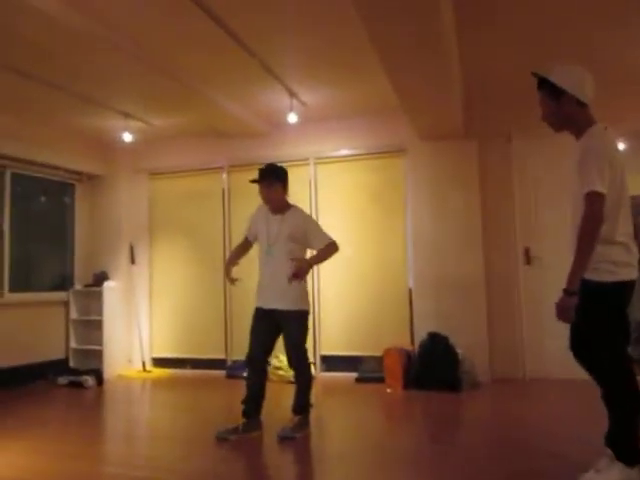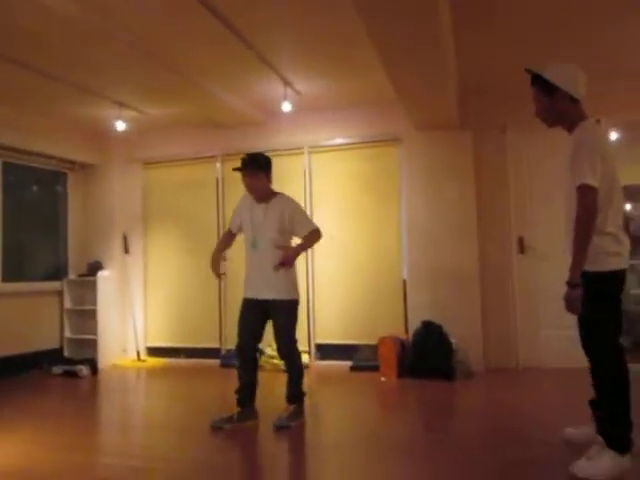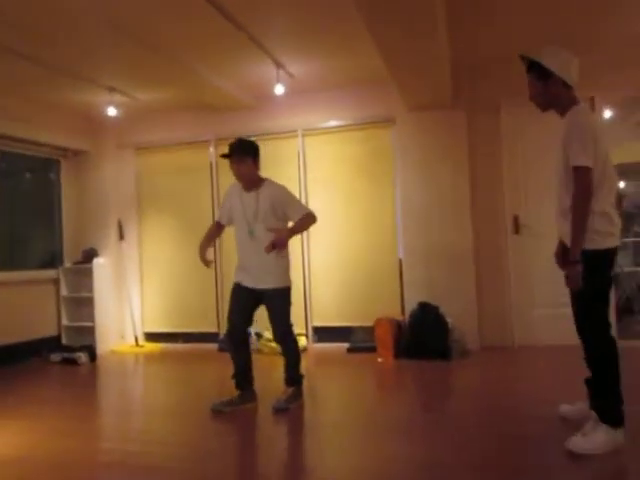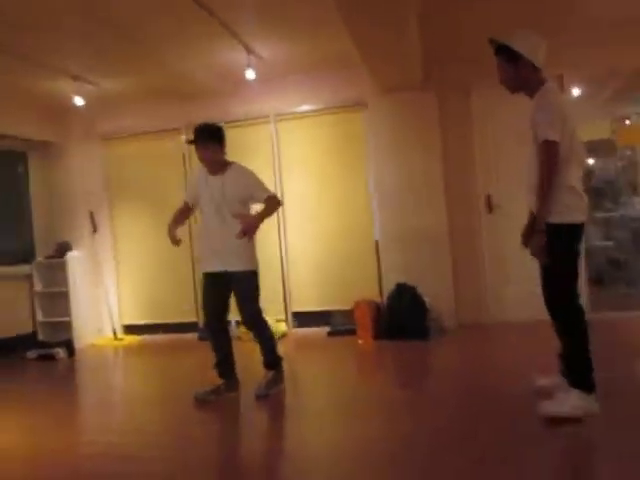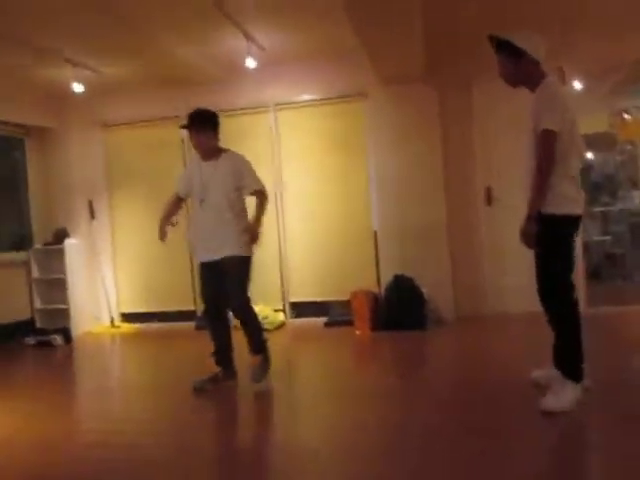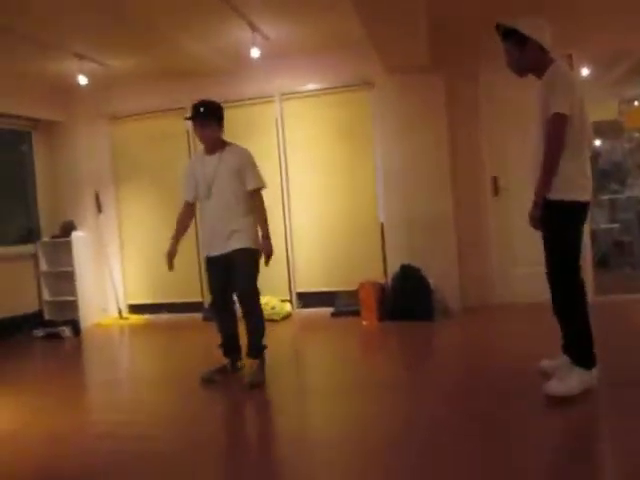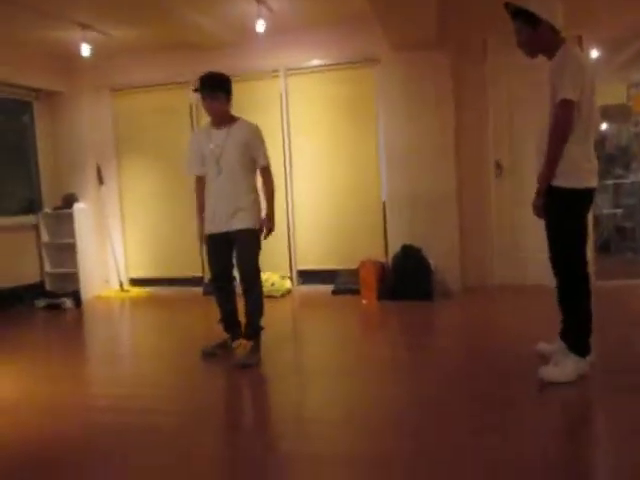
dt=0.2s
person 1, frame 1
left shoulder: (594, 145)
right shoulder: (595, 141)
left elbow: (594, 218)
left wrist: (571, 287)
left hip: (607, 274)
right hip: (604, 272)
right knee: (586, 349)
person 1, frame 2
left shoulder: (585, 139)
right shoulder: (586, 136)
left elbow: (588, 211)
left wrist: (576, 278)
left hip: (601, 266)
right hip: (598, 264)
left knee: (604, 353)
right knee: (597, 350)
right ankle: (604, 425)
person 1, frame 3
left shoulder: (577, 121)
right shoulder: (576, 120)
left elbow: (583, 193)
left wrist: (575, 254)
right wrist: (566, 243)
left hip: (593, 244)
right hip: (587, 242)
left knee: (594, 328)
right knee: (588, 327)
left ankle: (610, 423)
right ankle: (598, 402)
person 1, frame 4
left shoulder: (546, 101)
right shoulder: (544, 101)
left elbow: (549, 169)
left wrist: (541, 228)
right wrist: (533, 221)
left hip: (560, 218)
right hip: (557, 217)
left knee: (561, 299)
right knee: (558, 297)
left ankle: (583, 389)
right ankle: (572, 374)
person 1, frame 5
left shoulder: (548, 93)
right shoulder: (545, 95)
left elbow: (547, 159)
left wrist: (531, 216)
right wrist: (535, 213)
left hip: (557, 210)
right hip: (556, 209)
left knee: (556, 291)
right knee: (553, 290)
left ankle: (573, 377)
right ankle: (564, 366)
person 1, frame 6
left shoulder: (557, 77)
right shoulder: (553, 80)
left elbow: (555, 142)
left wrist: (538, 199)
right wrist: (544, 198)
left hip: (564, 196)
right hip: (563, 196)
left knee: (564, 279)
right knee: (561, 278)
left ankle: (583, 364)
right ankle: (574, 354)
person 1, frame 7
left shoulder: (569, 60)
right shoulder: (560, 64)
left elbow: (562, 127)
left wrist: (543, 185)
right wrist: (547, 183)
left hip: (570, 183)
right hip: (564, 182)
left knee: (569, 265)
right knee: (563, 264)
left ankle: (578, 352)
right ankle: (570, 340)
person 2, frame 1
left shoulder: (301, 219)
right shoulder: (260, 214)
left elbow: (331, 247)
right elbow: (248, 240)
left wrist: (309, 263)
right wrist: (231, 260)
left hip: (293, 303)
right hip: (265, 302)
left knee: (297, 359)
right knee: (255, 360)
left ankle: (301, 416)
right ankle: (251, 419)
person 2, frame 2
left shoulder: (286, 205)
right shoulder: (244, 204)
left elbow: (315, 233)
right elbow: (231, 232)
left wrist: (295, 250)
right wrist: (216, 254)
left hip: (282, 291)
right hip: (253, 292)
left knee: (287, 349)
right knee: (245, 348)
left ankle: (295, 405)
right ankle: (246, 408)
person 2, frame 3
left shoulder: (276, 192)
right shoulder: (232, 194)
left elbow: (309, 217)
right elbow: (219, 224)
left wrist: (288, 233)
right wrist: (204, 244)
left hip: (275, 279)
right hip: (244, 279)
left knee: (282, 333)
right knee: (235, 332)
left ankle: (293, 387)
right ankle: (245, 391)
person 2, frame 4
left shoulder: (242, 175)
right shoulder: (198, 178)
left elbow: (273, 201)
right elbow: (188, 205)
left wrist: (256, 219)
right wrist: (173, 223)
left hip: (241, 262)
right hip: (212, 263)
left knee: (251, 317)
right knee: (213, 322)
left ankle: (273, 370)
right ankle: (228, 379)
person 2, frame 5
left shoulder: (236, 162)
right shoulder: (192, 168)
left elbow: (260, 195)
right elbow: (180, 197)
left wrist: (255, 222)
right wrist: (164, 218)
left hip: (235, 248)
right hip: (206, 251)
left knee: (237, 303)
right knee: (213, 310)
left ankle: (259, 352)
right ankle: (226, 368)
person 2, frame 6
left shoulder: (240, 156)
right shoulder: (194, 165)
left elbow: (256, 198)
right elbow: (189, 206)
left wrist: (265, 236)
right wrist: (175, 242)
left hip: (242, 241)
right hip: (212, 246)
left knee: (247, 298)
right knee: (220, 303)
left ankle: (255, 358)
right ankle: (232, 359)
person 2, frame 7
left shoulder: (249, 131)
right shoulder: (199, 138)
left elbow: (265, 173)
right elbow: (200, 182)
left wrist: (269, 212)
right wrist: (200, 221)
left hip: (244, 219)
right hip: (214, 222)
left knee: (249, 278)
right knee: (219, 280)
left ankle: (250, 340)
right ankle: (232, 334)
